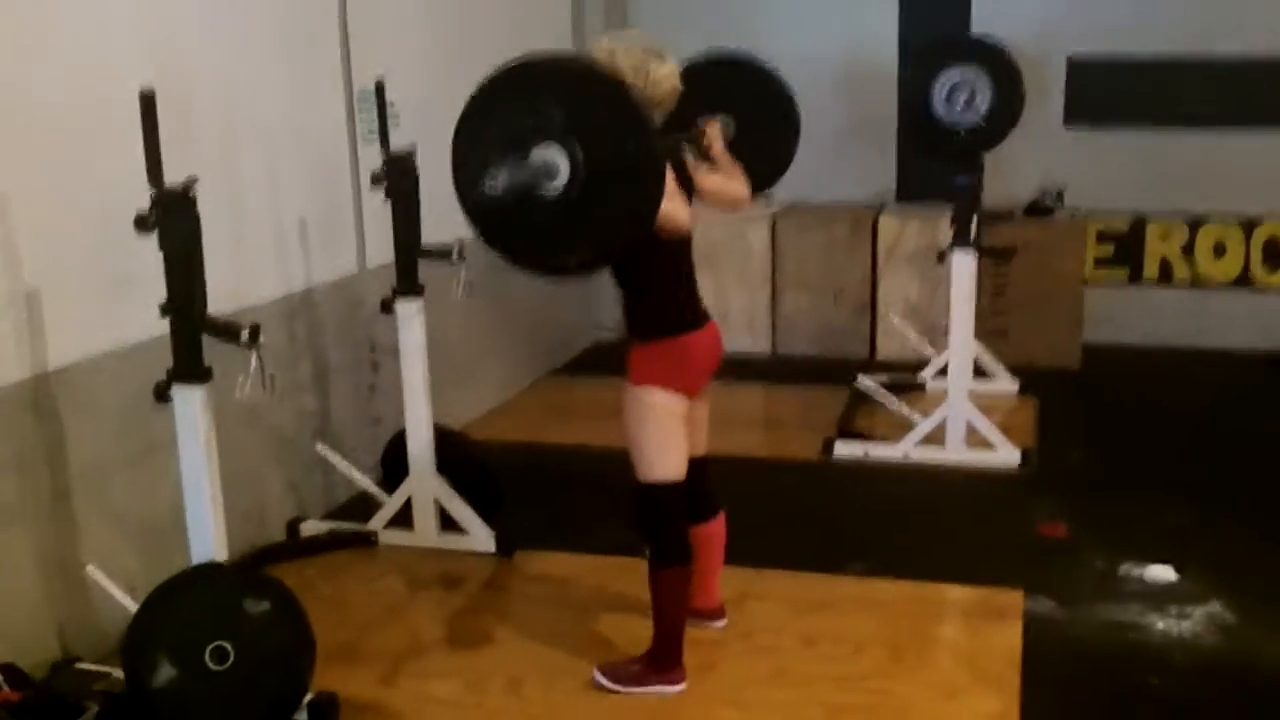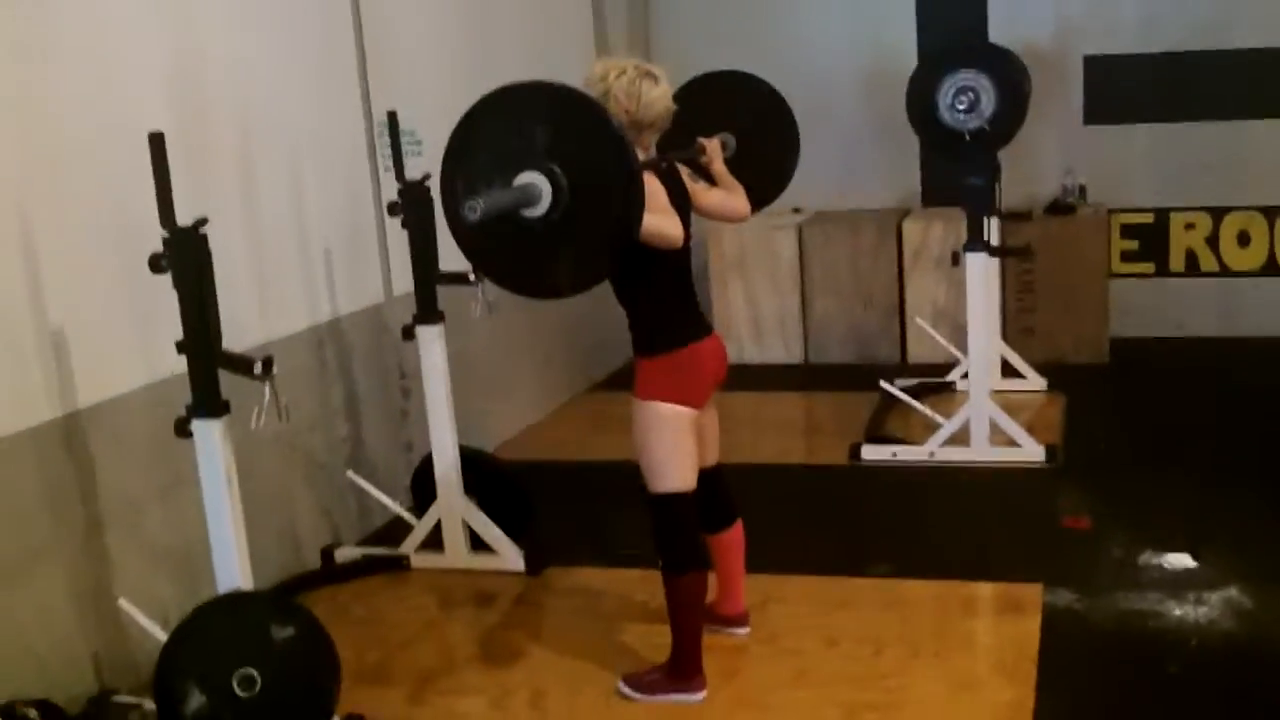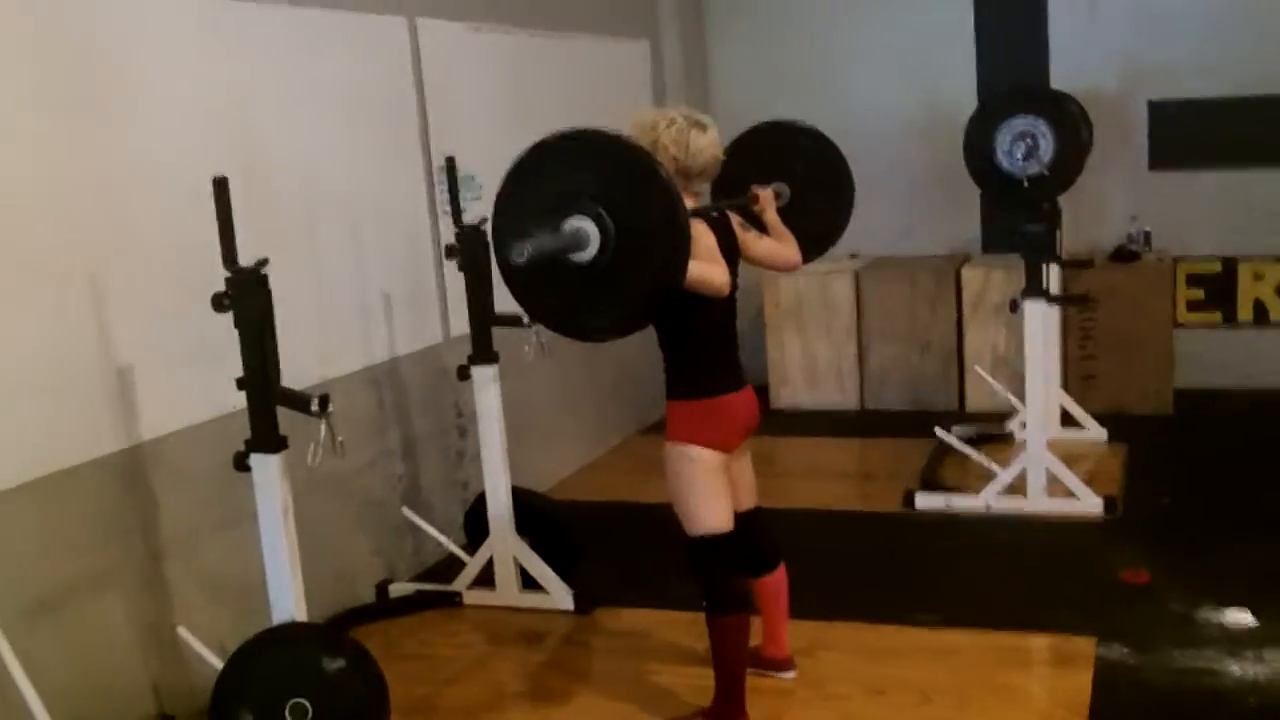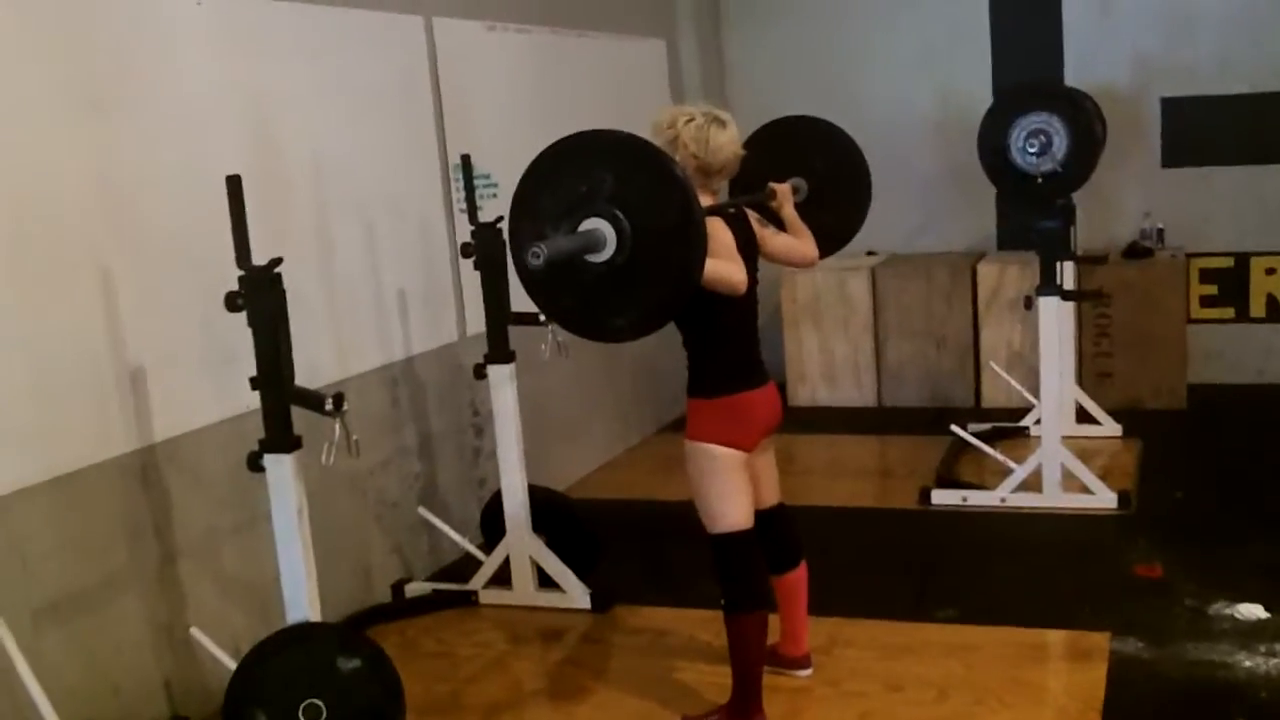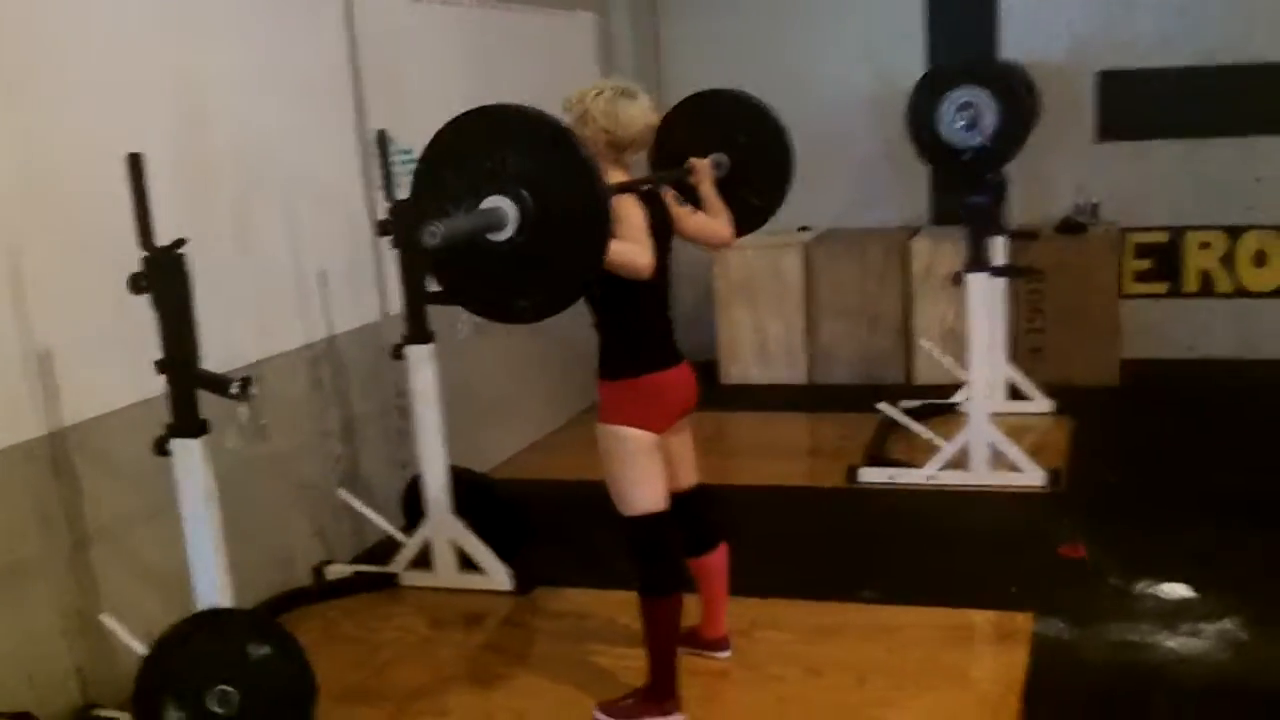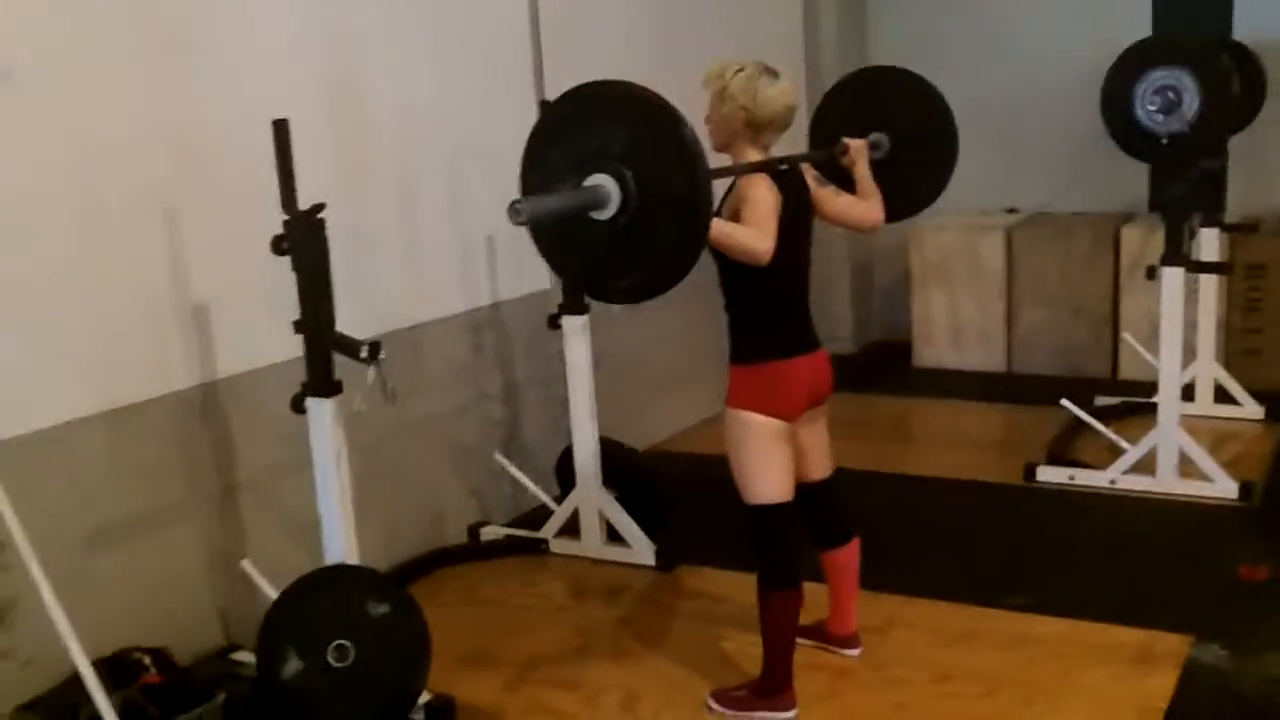
dt=0.5s
person 1, frame 1
right shoulder: (673, 154)
left elbow: (677, 216)
right elbow: (739, 192)
right wrist: (716, 145)
left hip: (664, 350)
right hip: (695, 336)
left knee: (660, 504)
right knee: (692, 482)
left ankle: (664, 662)
right ankle: (706, 599)
person 1, frame 2
right shoulder: (671, 171)
left elbow: (669, 232)
right elbow: (739, 207)
right wrist: (716, 161)
left hip: (668, 364)
right hip: (700, 349)
left knee: (673, 514)
right knee: (708, 489)
left ankle: (684, 671)
right ankle: (731, 605)
person 1, frame 3
left shoulder: (679, 229)
right shoulder: (721, 222)
left elbow: (715, 280)
right elbow: (789, 256)
right wrist: (769, 212)
left hip: (700, 410)
right hip: (734, 397)
left knee: (714, 557)
right knee: (748, 532)
right ankle: (776, 650)
person 1, frame 4
left shoulder: (700, 226)
right shoulder: (740, 218)
left elbow: (733, 278)
right elbow: (806, 253)
right wrist: (786, 206)
left hip: (721, 408)
right hip: (758, 394)
left knee: (735, 555)
right knee: (773, 527)
right ankle: (793, 648)
person 1, frame 5
left shoulder: (618, 204)
right shoulder: (657, 196)
left elbow: (639, 262)
right elbow: (723, 232)
right wrist: (705, 183)
left hip: (633, 390)
right hip: (672, 376)
left knee: (650, 538)
right knee: (692, 509)
right ankle: (713, 630)
person 1, frame 6
left shoulder: (753, 187)
right shoulder: (799, 176)
left elbow: (758, 247)
right elbow: (871, 214)
right wrist: (860, 163)
left hip: (765, 378)
right hip: (808, 363)
left knee: (773, 529)
right knee: (822, 500)
right ankle: (842, 626)
